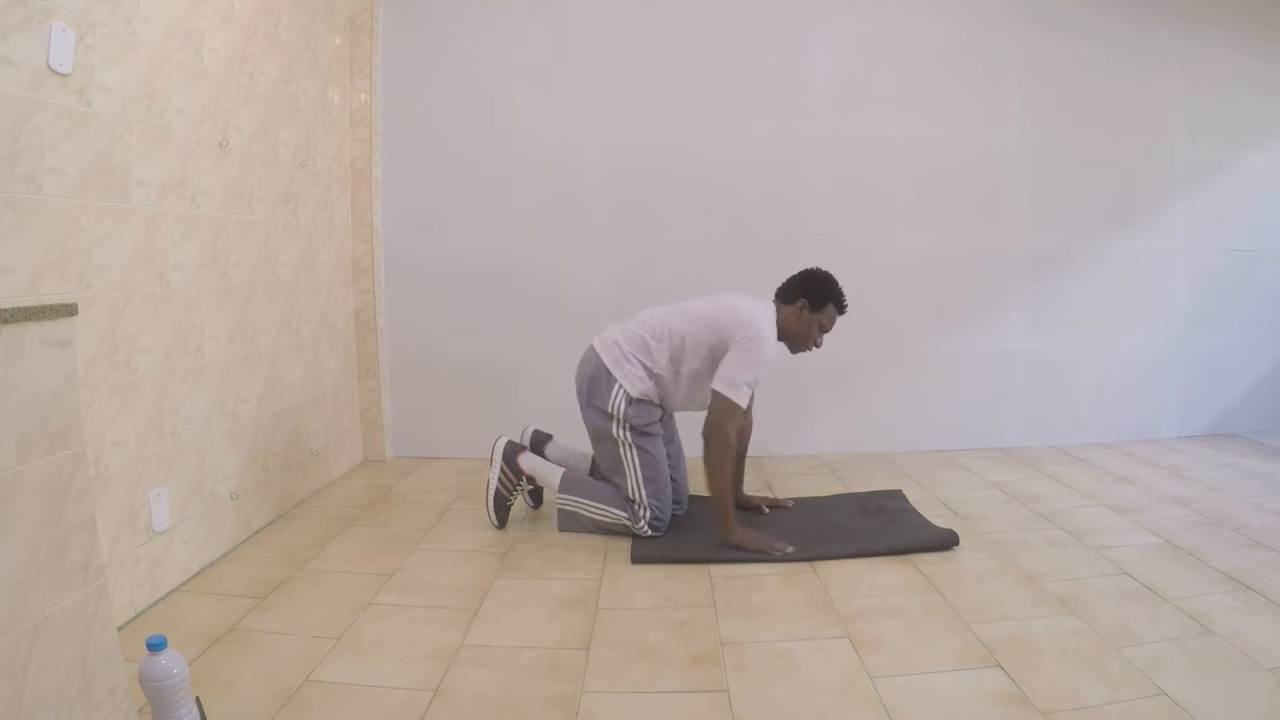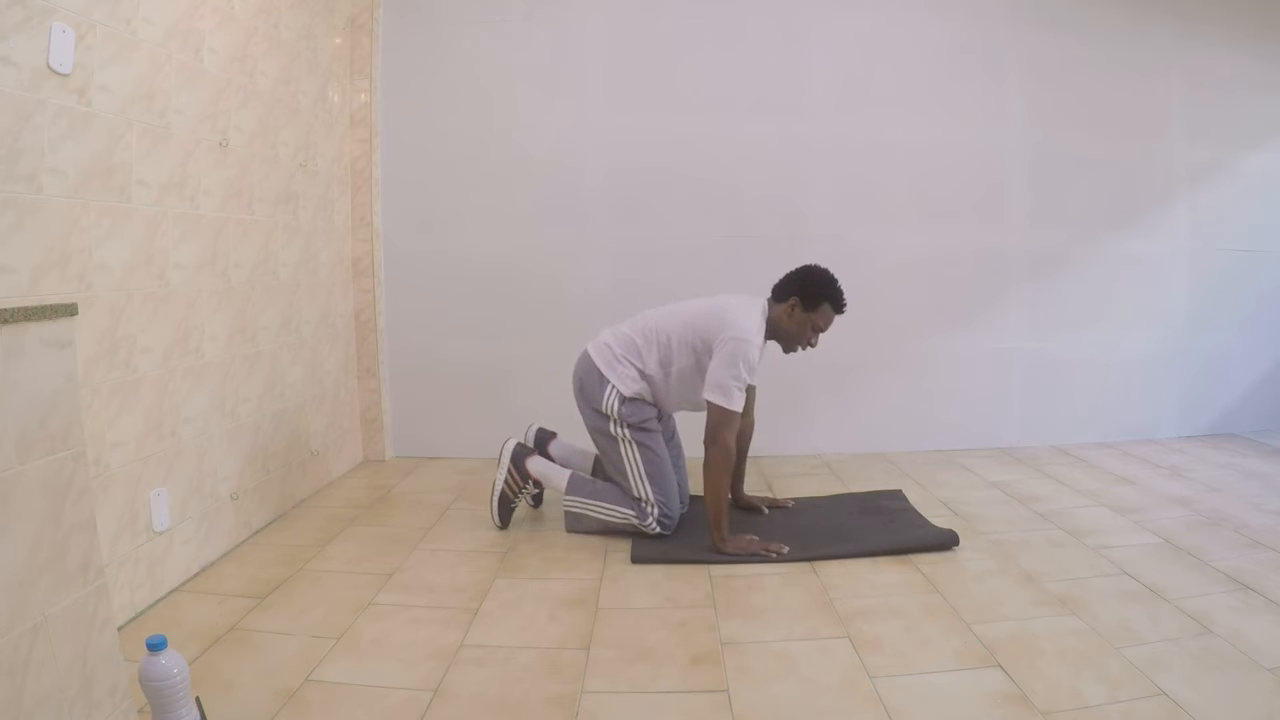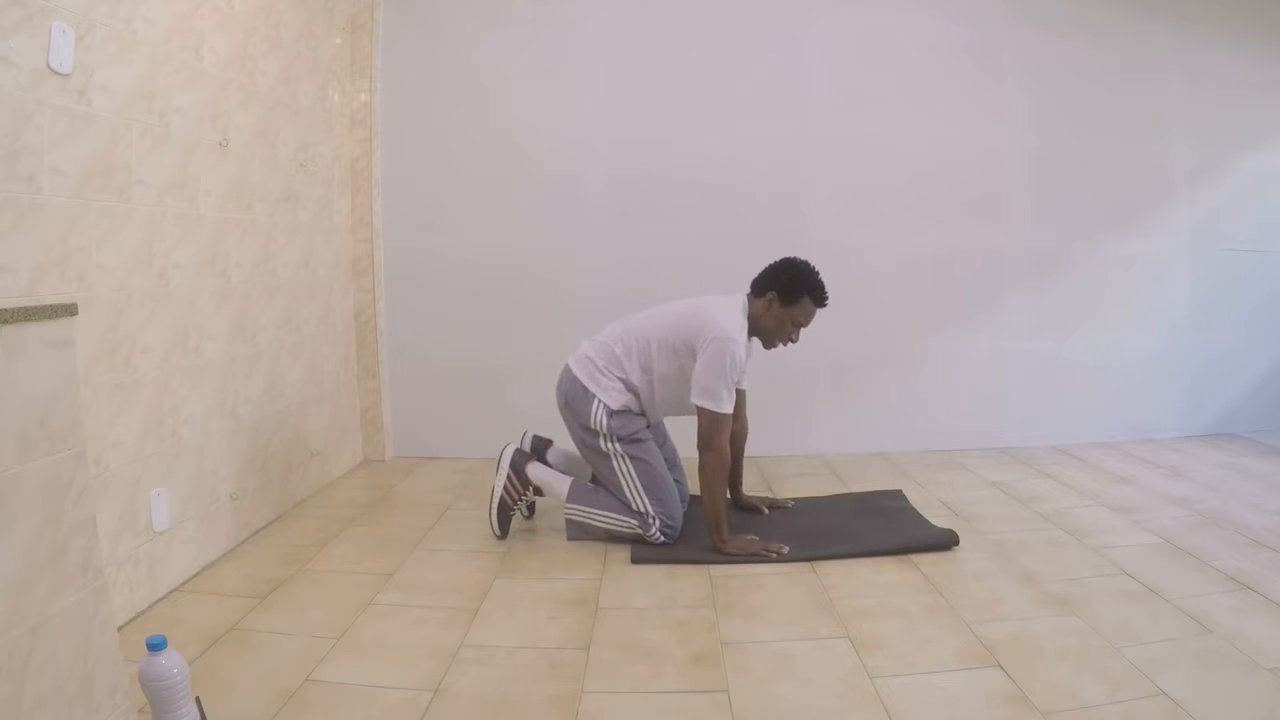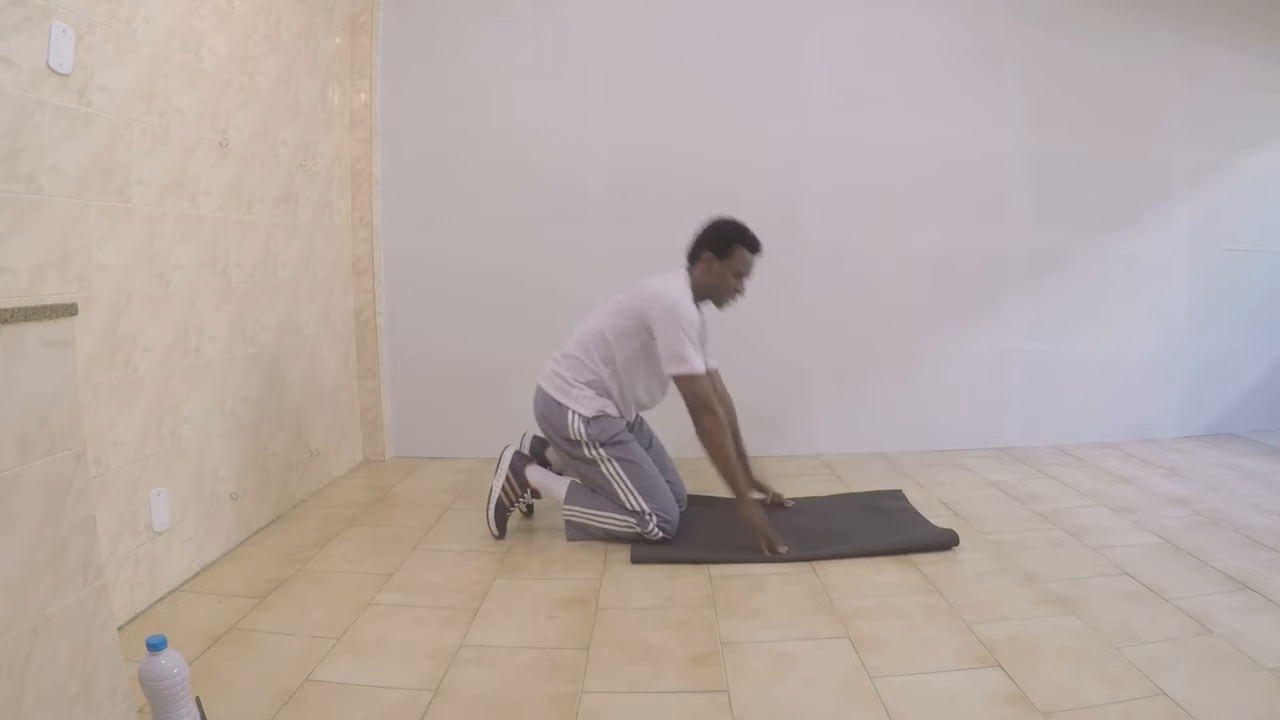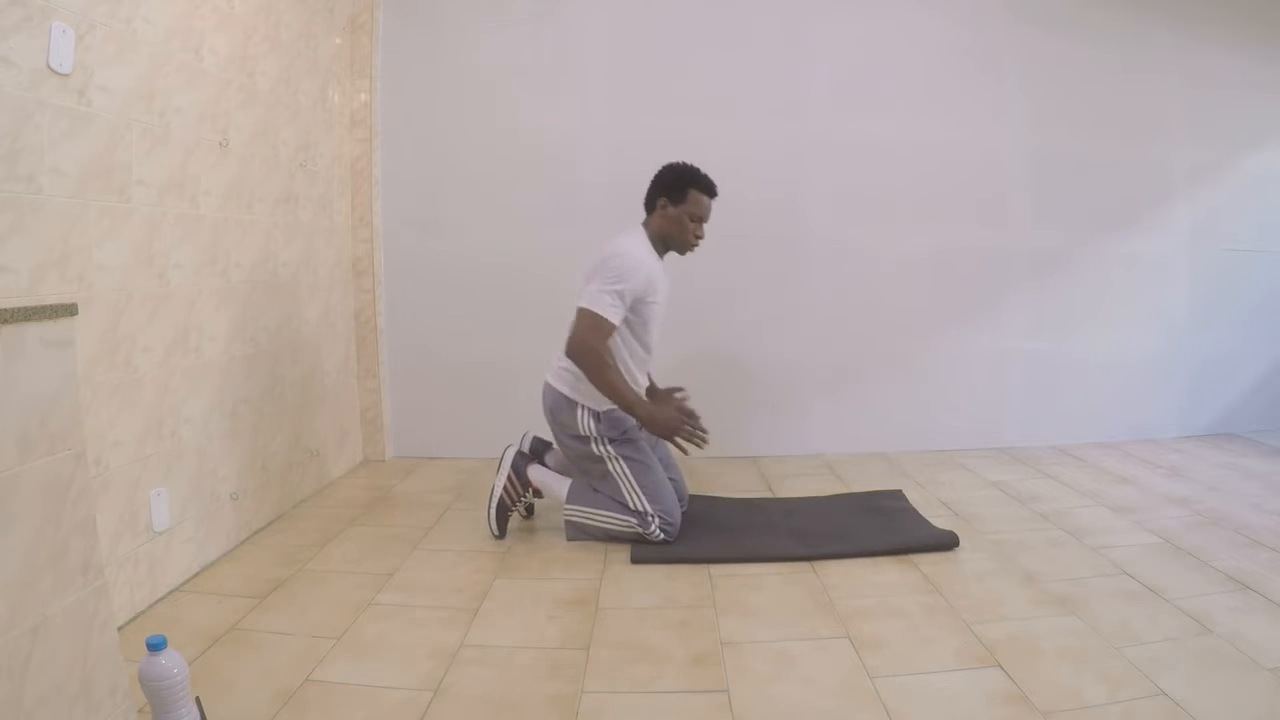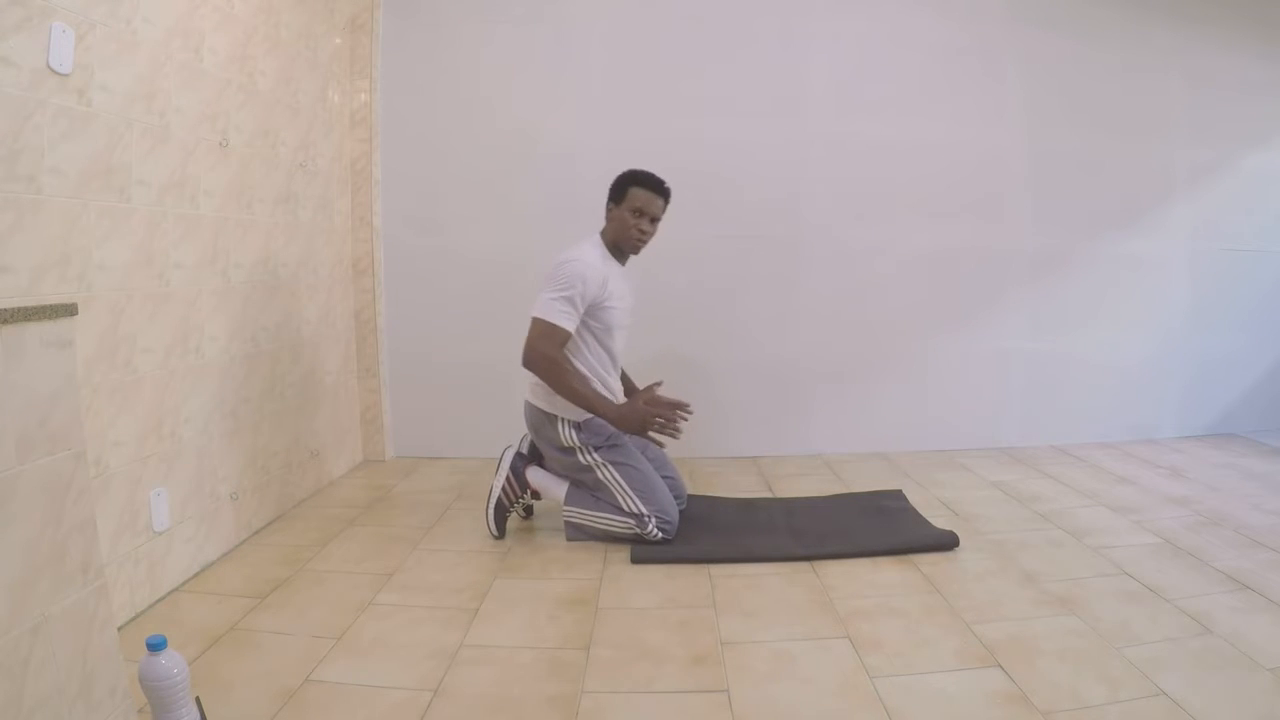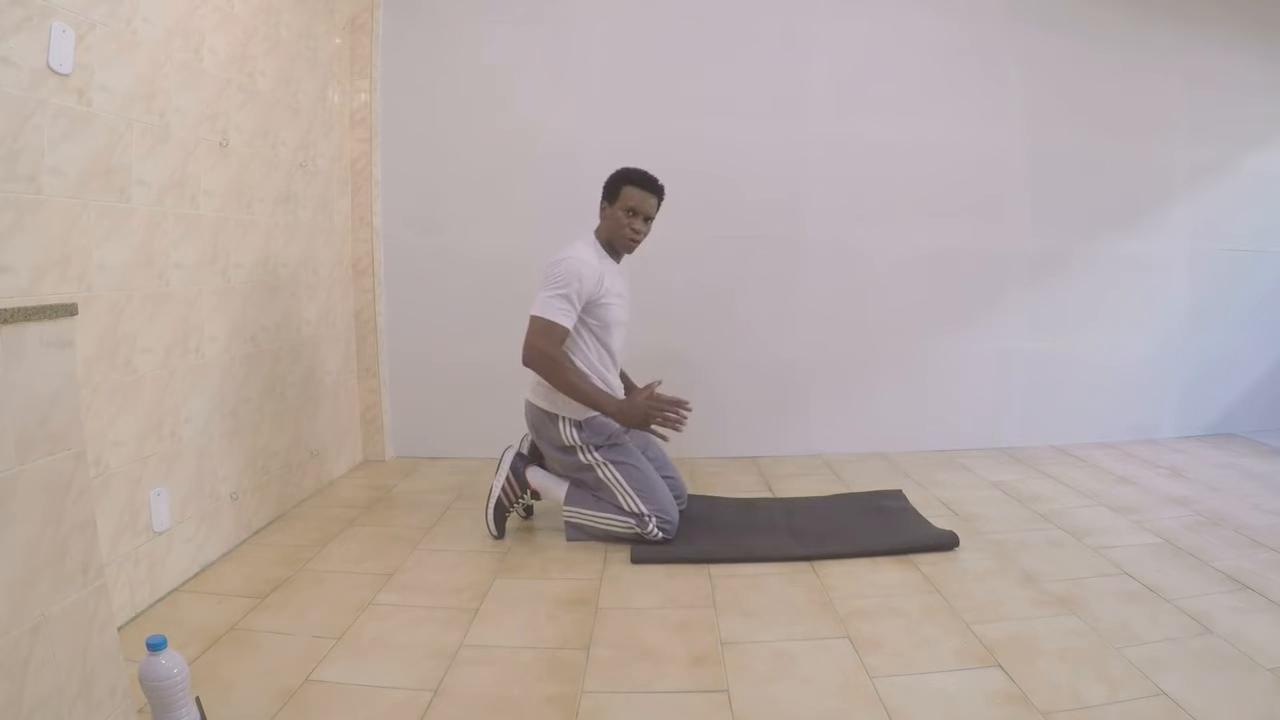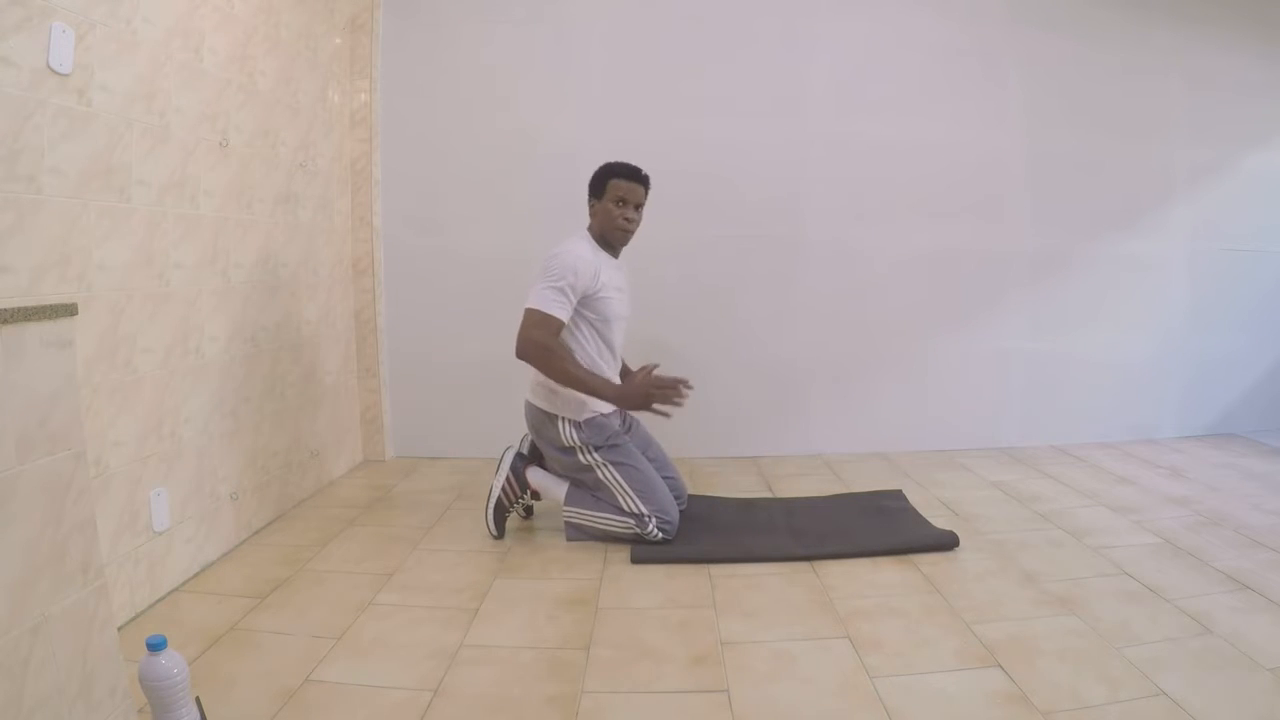
dt=0.5s
person 1, frame 1
left shoulder: (752, 320)
right shoulder: (759, 339)
left elbow: (740, 420)
right elbow: (718, 432)
left wrist: (737, 494)
right wrist: (729, 528)
left hip: (628, 378)
right hip: (616, 381)
left knee: (674, 500)
right knee: (649, 517)
left ankle: (546, 451)
right ankle: (521, 464)
person 1, frame 2
left shoulder: (751, 322)
right shoulder: (742, 336)
left elbow: (743, 421)
right elbow: (719, 440)
left wrist: (738, 493)
right wrist: (722, 536)
left hip: (633, 383)
right hip: (612, 381)
left knee: (674, 498)
right knee: (658, 514)
left ankle: (550, 451)
right ankle: (529, 468)
person 1, frame 3
left shoulder: (733, 321)
right shoulder: (726, 337)
left elbow: (736, 422)
right elbow: (713, 445)
left wrist: (737, 493)
right wrist: (722, 538)
left hip: (616, 392)
right hip: (596, 396)
left knee: (676, 496)
right knee: (661, 522)
left ankle: (546, 457)
right ankle: (530, 476)
person 1, frame 4
left shoulder: (686, 304)
right shoulder: (674, 304)
left elbow: (719, 398)
right elbow: (705, 410)
left wrist: (747, 478)
right wrist: (744, 504)
left hip: (604, 405)
right hip: (574, 408)
left knee: (674, 497)
right knee: (659, 520)
left ankle: (547, 456)
right ankle: (528, 476)
person 1, frame 5
left shoulder: (647, 259)
right shoulder: (630, 260)
right elbow: (582, 346)
left wrist: (655, 397)
right wrist: (647, 414)
left hip: (611, 405)
right hip: (586, 408)
left knee: (675, 496)
right knee: (662, 522)
left ankle: (544, 457)
right ankle: (532, 477)
person 1, frame 6
left shoulder: (613, 270)
right shoulder: (582, 267)
right elbow: (538, 354)
left wrist: (637, 398)
right wrist: (617, 413)
left hip: (597, 414)
right hip: (570, 420)
left knee: (674, 496)
right knee: (660, 521)
left ankle: (542, 462)
right ankle: (531, 478)
person 1, frame 7
left shoulder: (612, 268)
right shoulder: (577, 265)
right elbow: (537, 353)
left wrist: (637, 397)
right wrist: (619, 408)
left hip: (599, 414)
right hip: (571, 420)
left knee: (675, 495)
right knee: (660, 521)
left ankle: (542, 462)
right ankle: (530, 478)
person 1, frame 8
left shoulder: (611, 265)
right shoulder: (573, 260)
right elbow: (531, 344)
left wrist: (635, 382)
right wrist: (617, 393)
left hip: (603, 414)
right hip: (571, 420)
left knee: (676, 496)
right knee: (660, 521)
left ankle: (543, 461)
right ankle: (530, 479)
